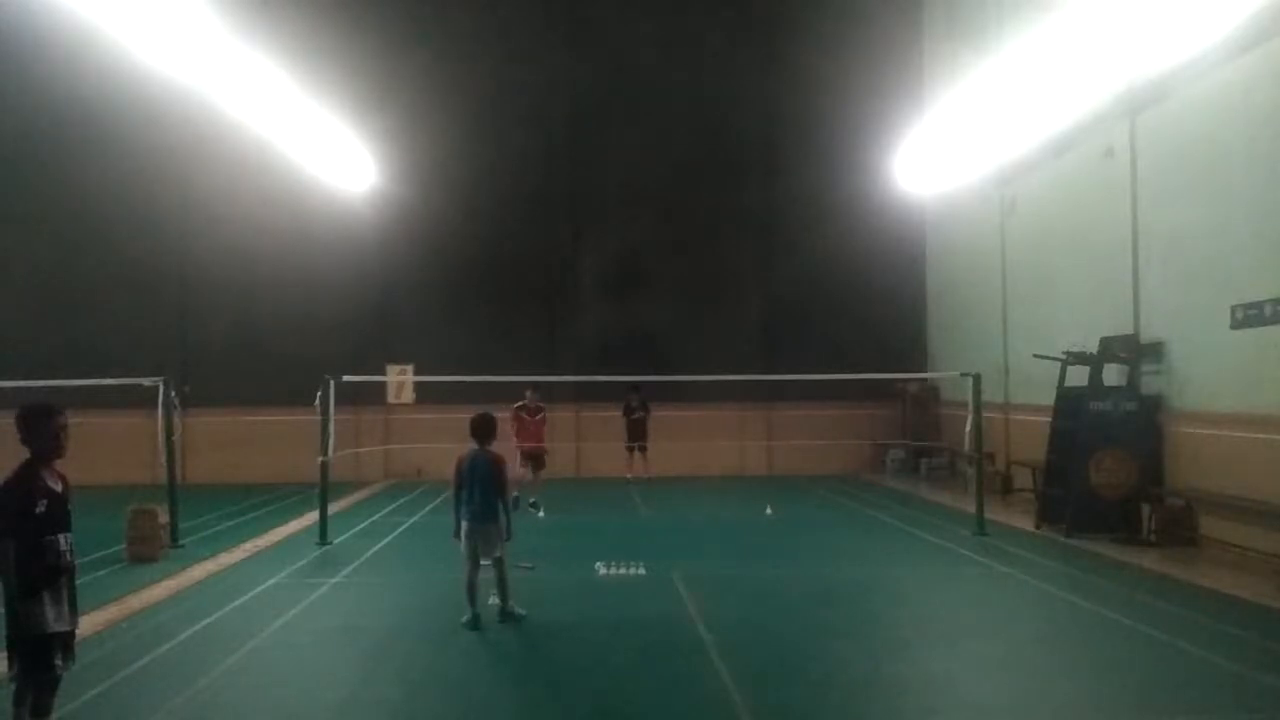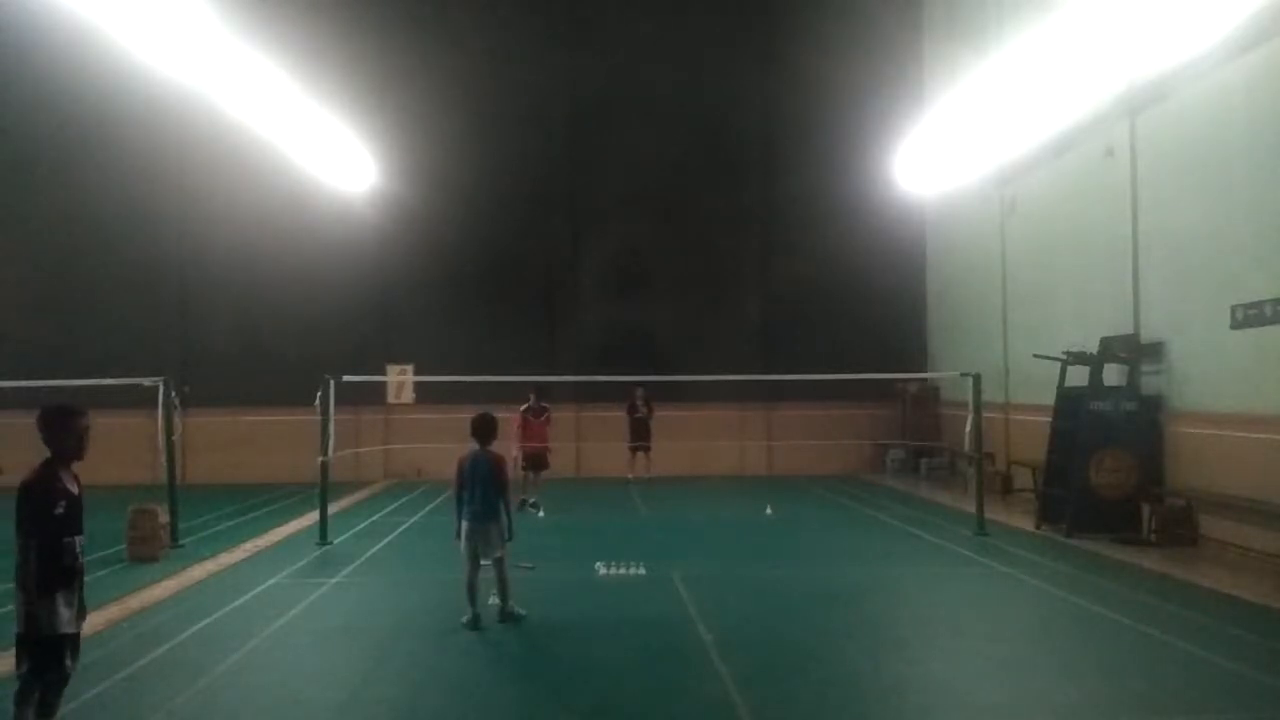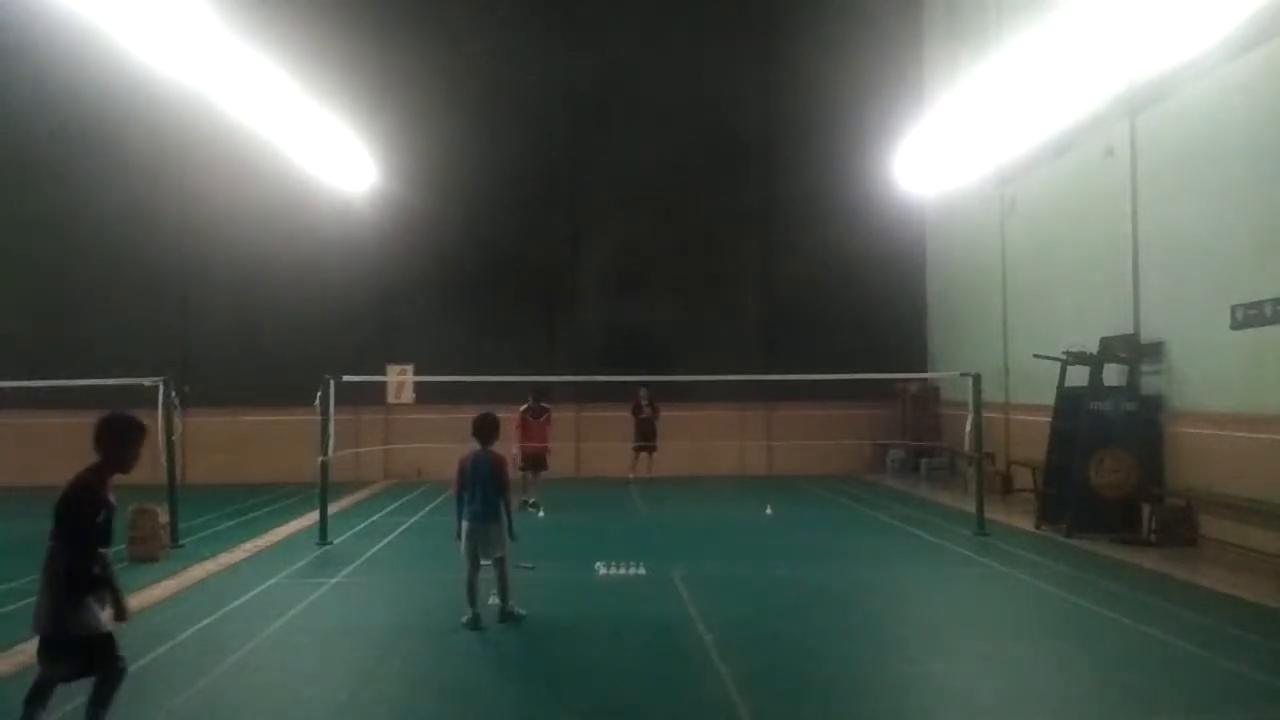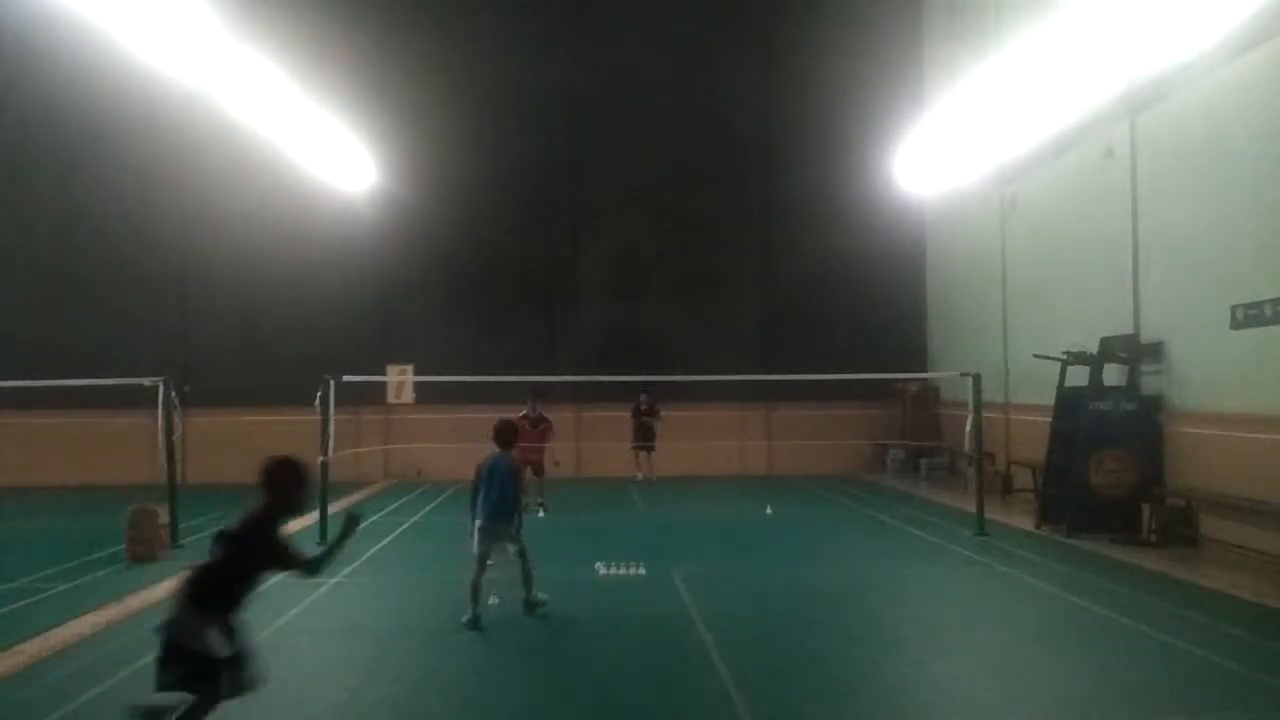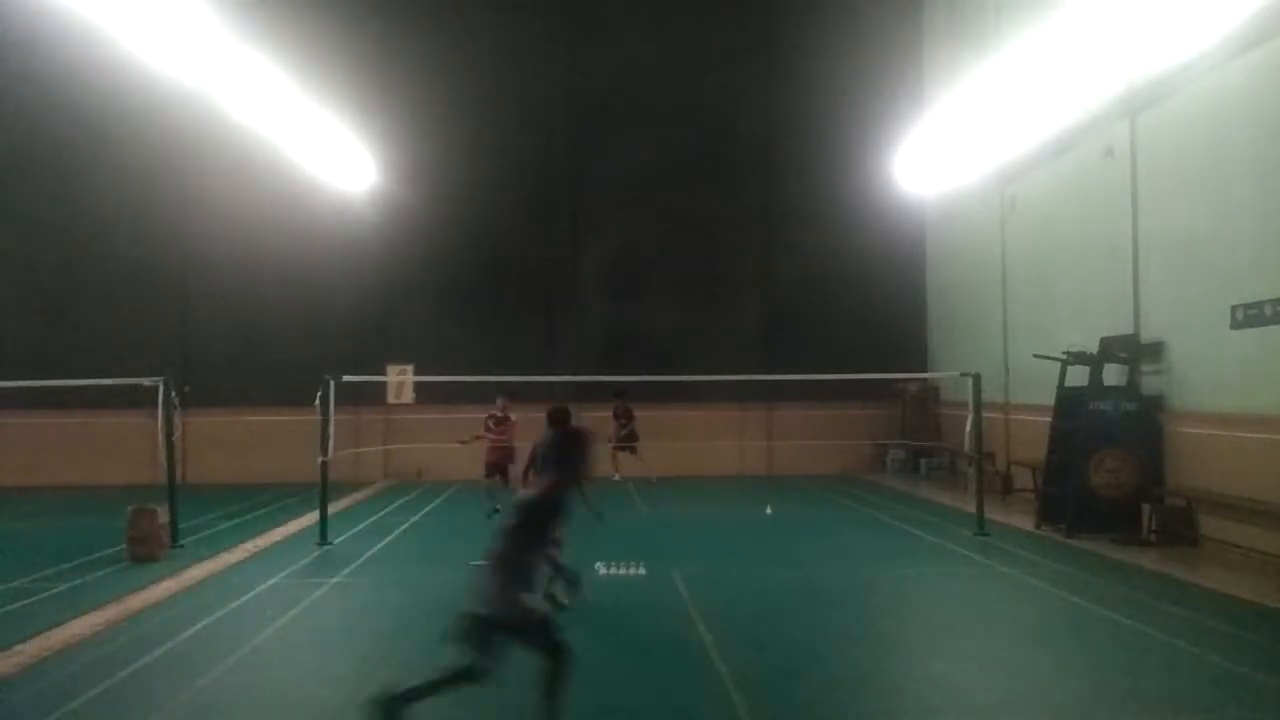
dt=0.4s
person 1, frame 1
left shoulder: (61, 482)
left wrist: (71, 598)
left hip: (59, 596)
right hip: (32, 598)
left knee: (52, 673)
right knee: (35, 677)
person 1, frame 2
left shoulder: (74, 482)
right shoulder: (37, 487)
right elbow: (26, 552)
right wrist: (32, 607)
left hip: (67, 594)
right hip: (44, 597)
left knee: (60, 672)
right knee: (48, 675)
person 1, frame 3
left shoulder: (102, 490)
right shoulder: (82, 493)
right elbow: (57, 553)
left wrist: (115, 592)
right wrist: (59, 611)
left hip: (82, 594)
right hip: (68, 598)
left knee: (54, 672)
right knee: (113, 667)
person 1, frame 4
left shoulder: (256, 524)
right shoulder: (262, 535)
right elbow: (310, 568)
right wrist: (344, 534)
left hip: (208, 609)
right hip: (198, 614)
left knee: (240, 681)
right knee: (213, 690)
person 1, frame 5
left shoulder: (550, 496)
right shoulder: (552, 501)
right elbow: (512, 543)
left hip: (505, 587)
right hip: (509, 589)
left knee: (482, 668)
right knee: (559, 655)
person 2, frame 1
left shoulder: (463, 460)
right shoulder: (497, 460)
left elbow: (457, 495)
right elbow: (502, 495)
left wrist: (457, 522)
right wrist: (508, 523)
left hip: (469, 520)
right hip: (491, 520)
left knee: (471, 568)
right knee: (499, 565)
left ankle: (473, 614)
right ankle: (505, 608)
person 2, frame 2
left shoulder: (464, 461)
right shoulder: (497, 460)
left elbow: (458, 495)
right elbow: (504, 495)
left wrist: (459, 523)
right wrist: (509, 523)
left hip: (470, 520)
right hip: (492, 520)
left knee: (472, 568)
right knee: (499, 565)
left ankle: (473, 614)
right ankle: (505, 609)
person 2, frame 3
left shoulder: (465, 461)
right shoulder: (499, 461)
left elbow: (459, 495)
right elbow: (505, 496)
left wrist: (459, 523)
right wrist: (510, 524)
left hip: (470, 520)
right hip: (493, 520)
left knee: (472, 568)
right knee: (500, 565)
left ankle: (473, 614)
right ankle: (505, 608)
person 2, frame 4
left shoulder: (483, 463)
right shoulder: (514, 464)
left elbow: (474, 495)
right elbow: (517, 497)
left wrist: (474, 522)
right wrist: (519, 525)
left hip: (483, 519)
right hip: (506, 519)
left knee: (479, 567)
right knee: (523, 556)
left ankle: (474, 613)
right ankle: (530, 599)
person 2, frame 5
left shoulder: (538, 447)
left elbow: (525, 475)
left wrist: (525, 495)
left knee: (551, 544)
right knee: (556, 545)
right ankle: (552, 588)
